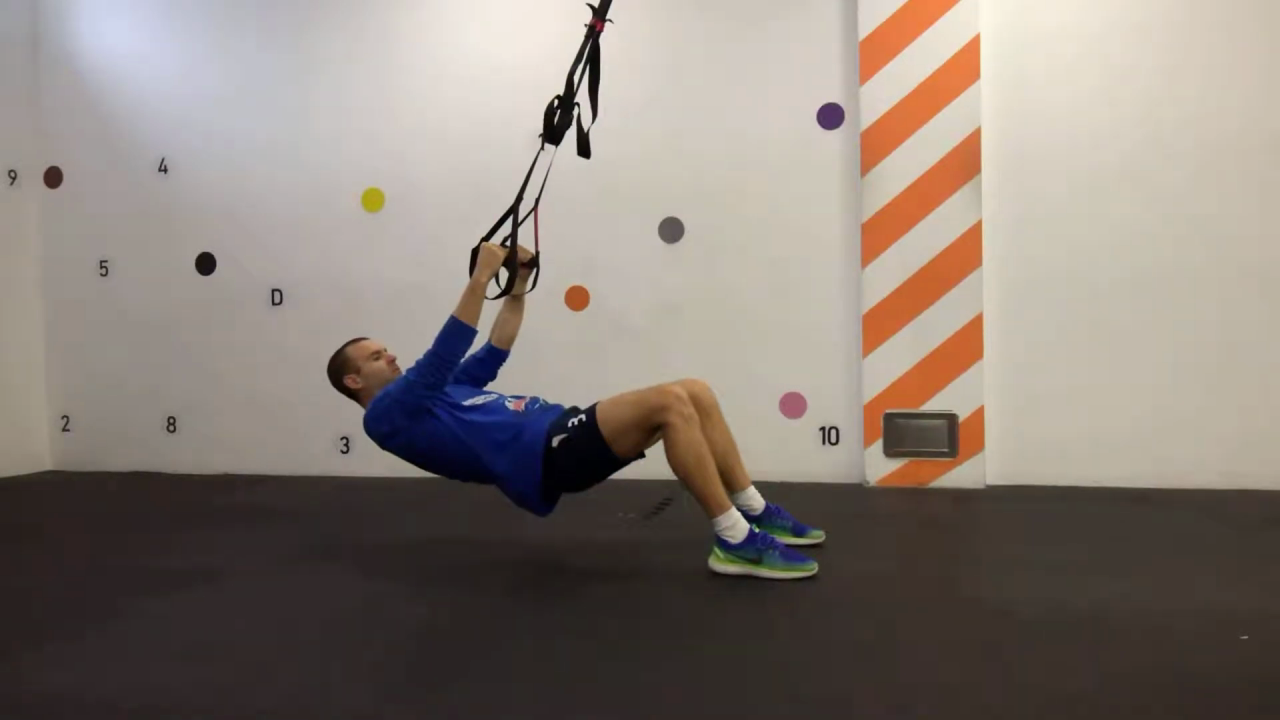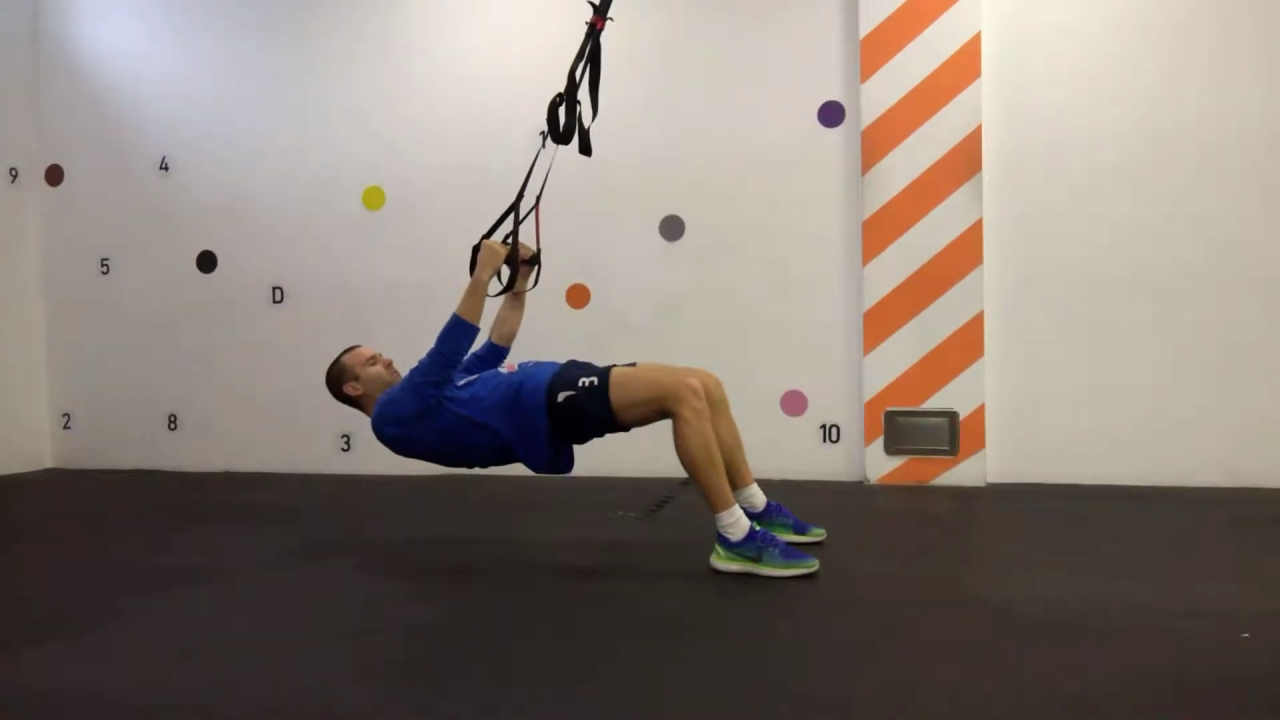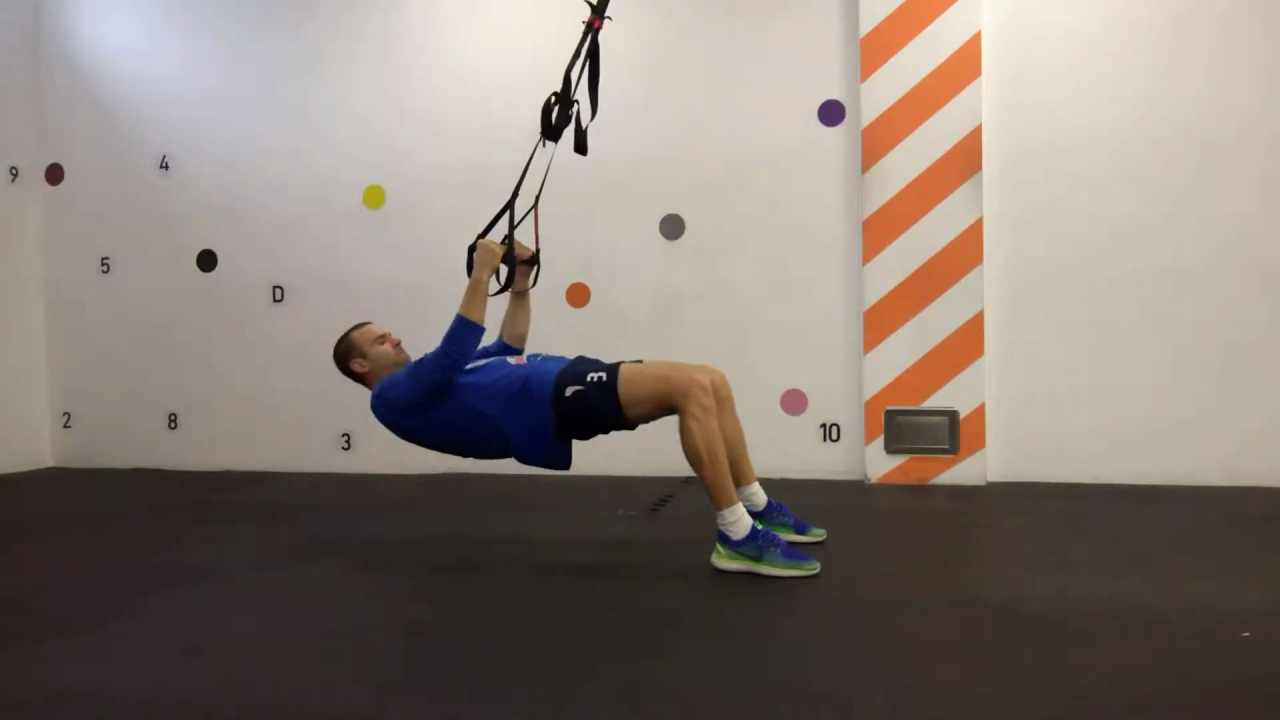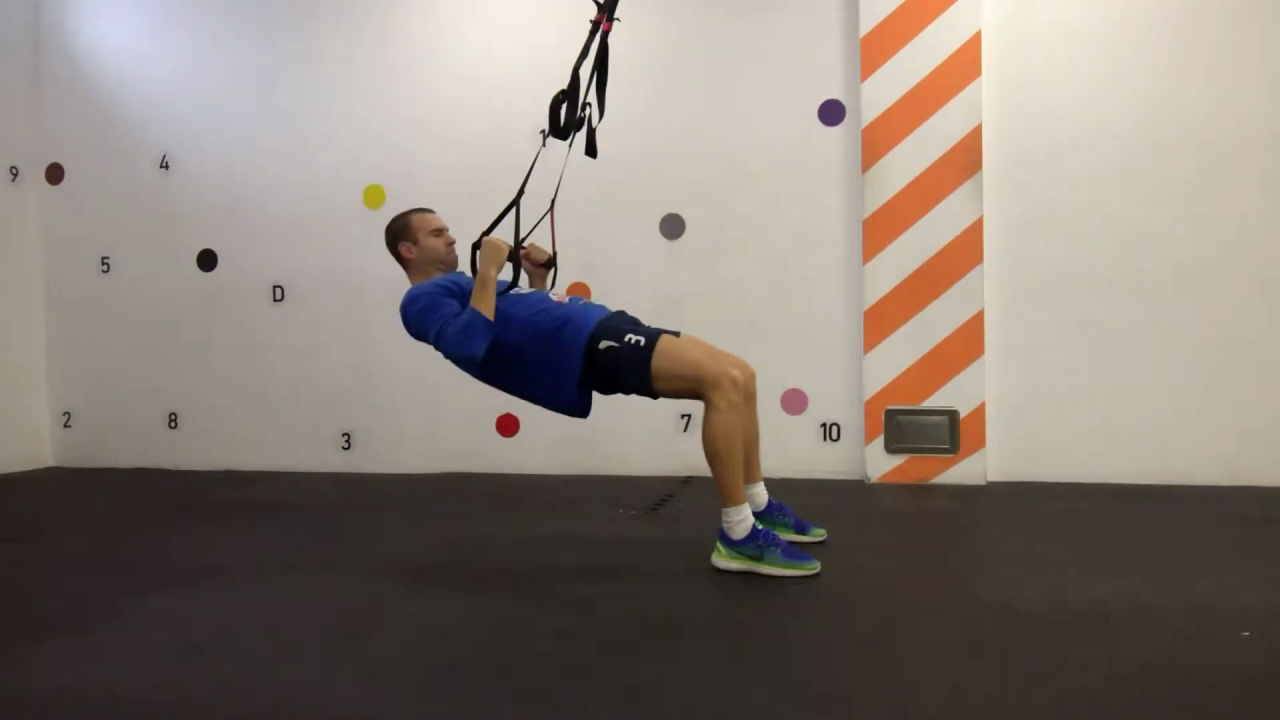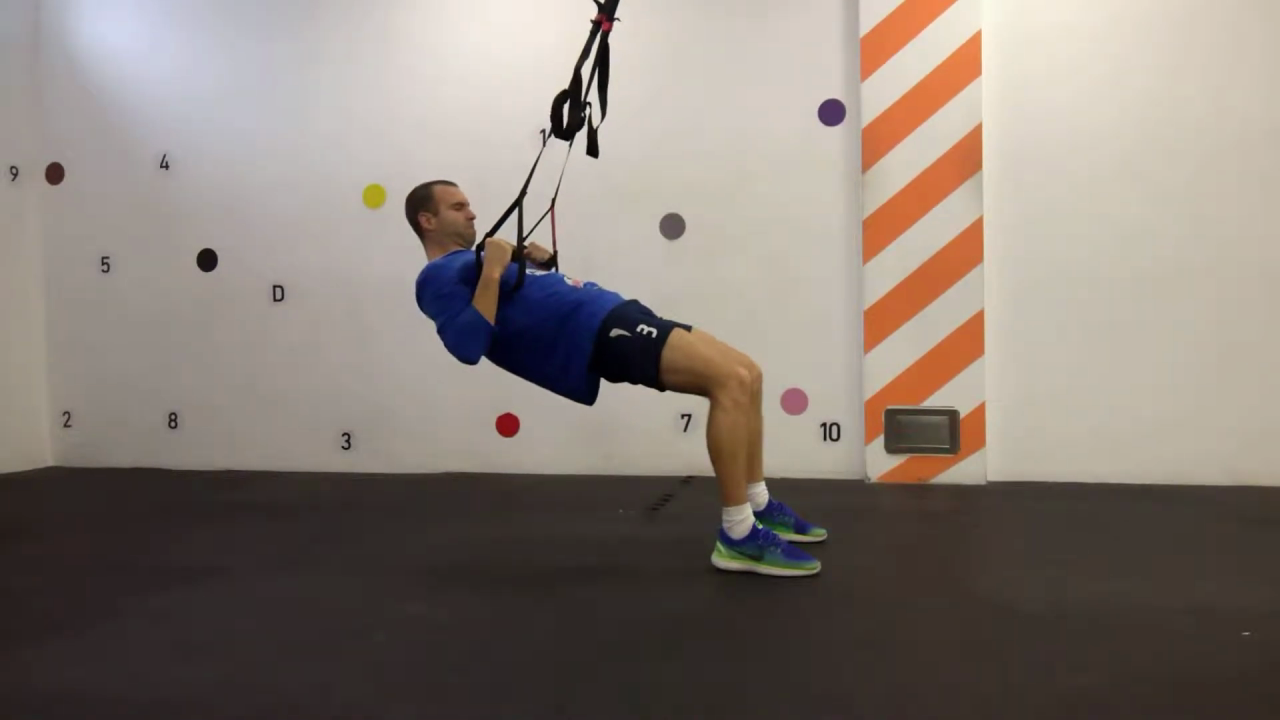
dt=0.7s
person 1, frame 1
left shoulder: (429, 396)
right shoulder: (387, 417)
left elbow: (493, 355)
right elbow: (441, 356)
left wrist: (517, 286)
right wrist: (479, 279)
left hip: (558, 436)
right hip: (544, 454)
left knee: (694, 393)
right knee: (672, 401)
left ankle: (756, 513)
right ankle: (735, 541)
person 1, frame 2
left shoulder: (426, 397)
right shoulder: (395, 419)
left elbow: (493, 351)
right elbow: (445, 354)
left wrist: (518, 282)
right wrist: (482, 275)
left hip: (558, 388)
right hip: (547, 406)
left knee: (705, 385)
right knee: (685, 392)
left ankle: (757, 510)
right ankle: (736, 538)
person 1, frame 3
left shoulder: (426, 381)
right shoulder: (392, 398)
left elbow: (506, 351)
right elbow: (455, 354)
left wrist: (520, 282)
right wrist: (481, 275)
left hip: (560, 384)
right hip: (552, 399)
left knee: (710, 382)
right knee: (693, 388)
left ankle: (758, 509)
right ankle: (738, 537)
person 1, frame 4
left shoulder: (452, 287)
right shoulder: (422, 302)
right elbow: (469, 346)
left wrist: (538, 280)
right wrist: (488, 272)
left hip: (598, 328)
right hip: (583, 346)
left knee: (738, 376)
right knee: (725, 382)
left ankle: (758, 507)
right ankle: (738, 536)
person 1, frame 5
left shoulder: (465, 264)
right shoulder: (438, 277)
right elbow: (468, 346)
left wrist: (538, 271)
right wrist: (492, 271)
left hip: (608, 317)
right hip: (594, 334)
left knee: (744, 375)
right knee: (731, 379)
left ankle: (759, 506)
right ankle: (739, 535)
